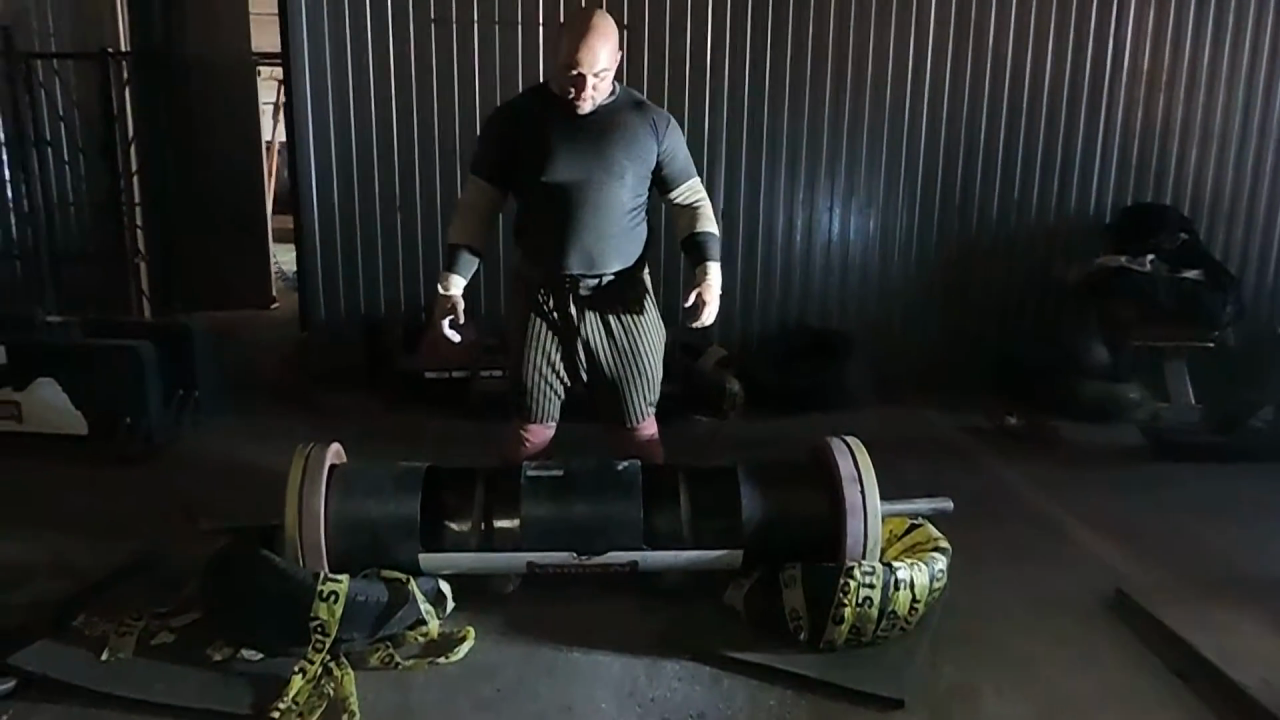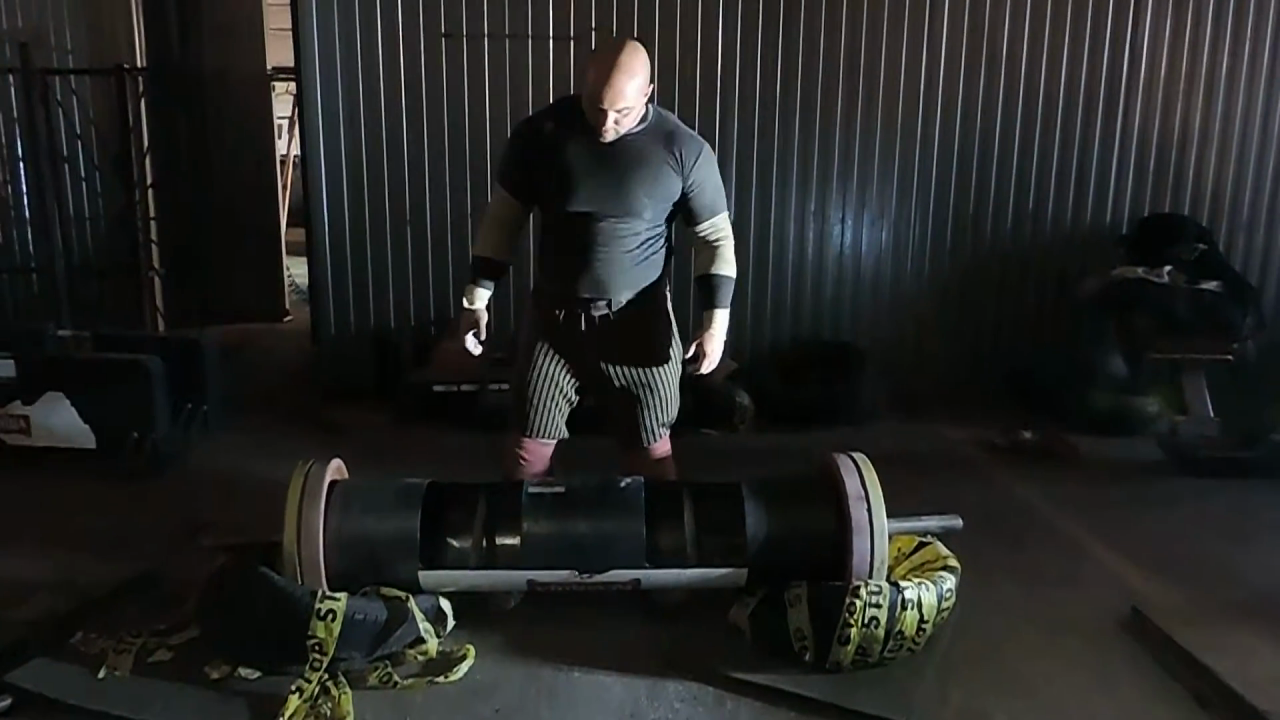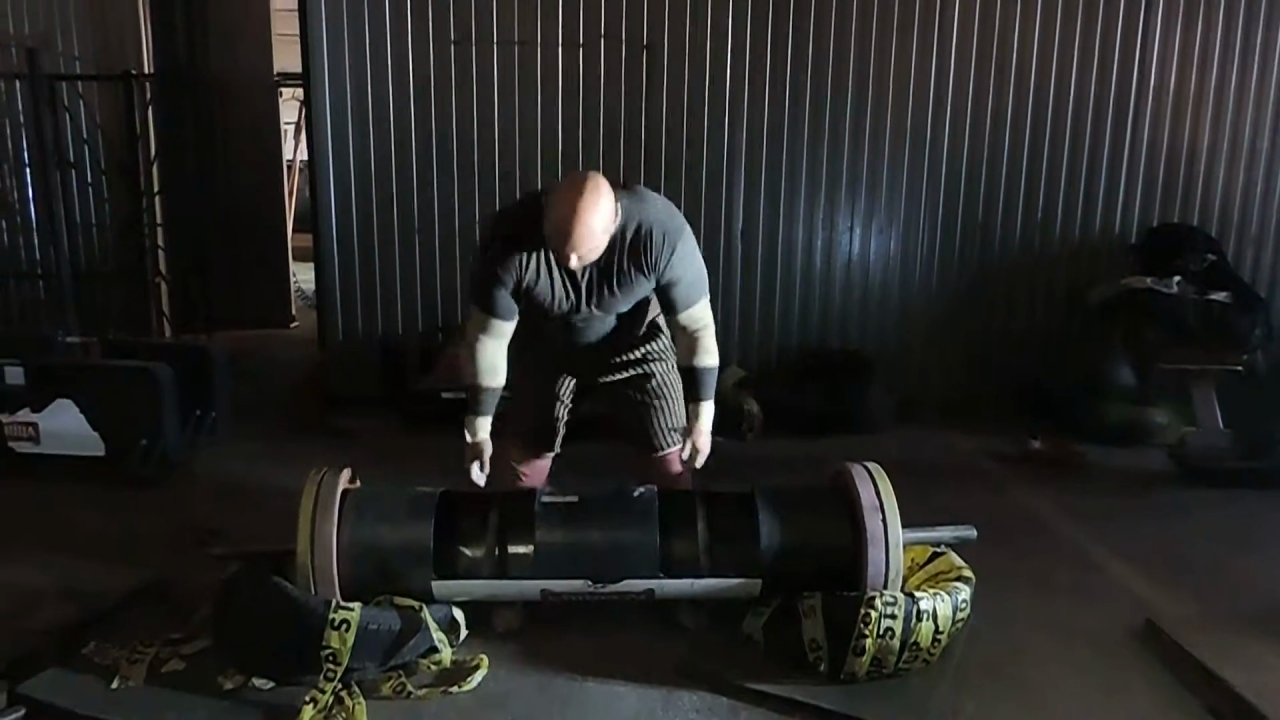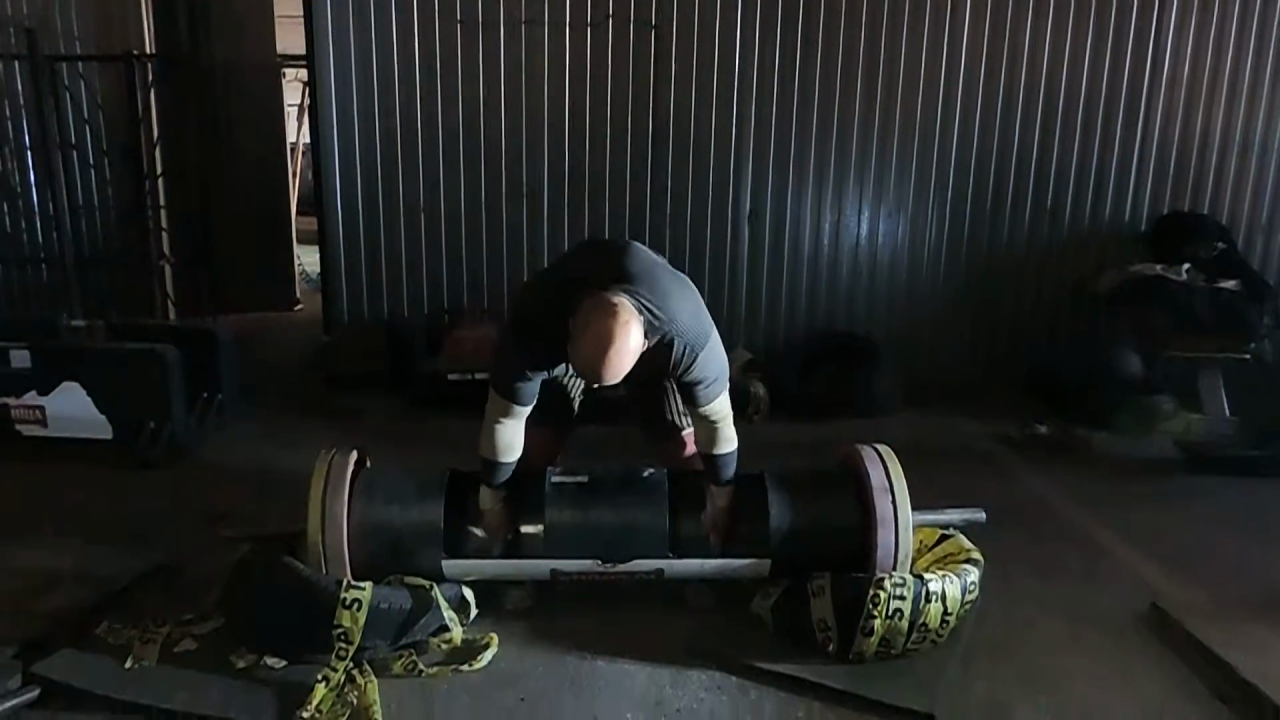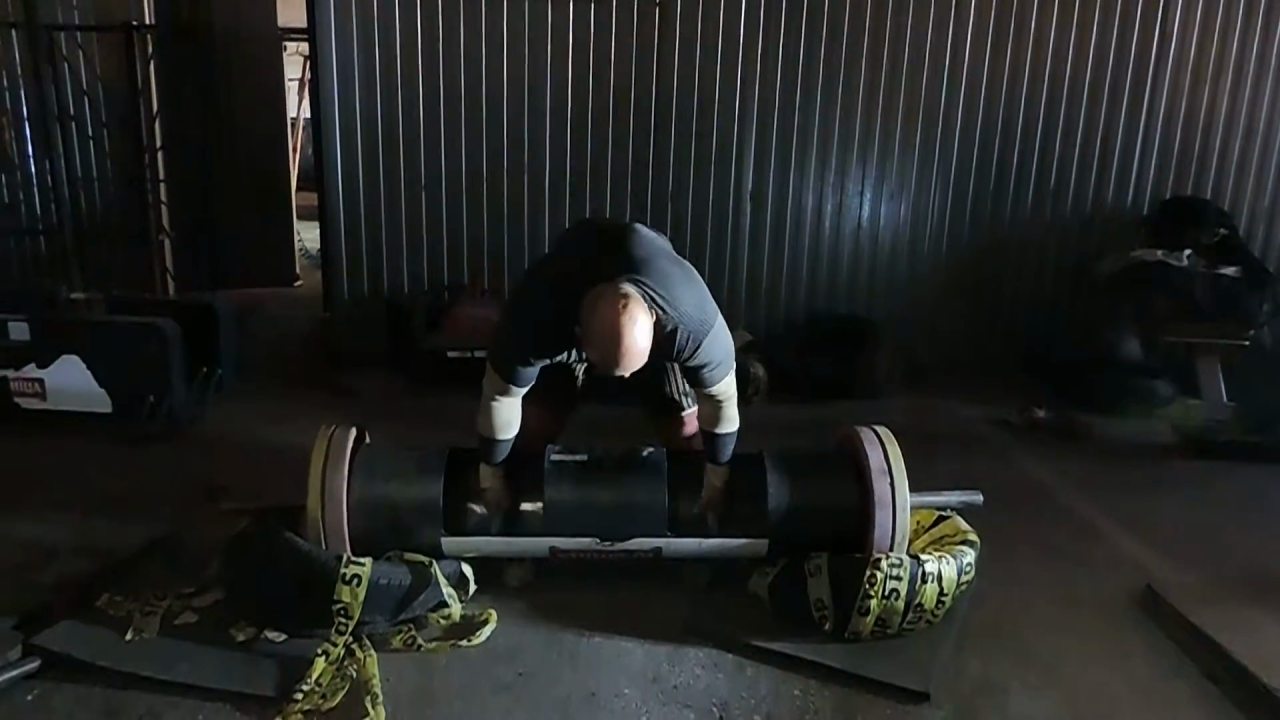
dt=0.5s
person 1, frame 1
left shoulder: (652, 123)
right shoulder: (514, 120)
left elbow: (689, 200)
right elbow: (477, 206)
left wrist: (709, 270)
right wrist: (452, 283)
left hip: (621, 299)
right hip: (541, 297)
left knee: (639, 426)
right knee: (532, 428)
person 1, frame 2
left shoulder: (684, 149)
right shoulder: (540, 133)
left elbow: (715, 238)
right elbow: (503, 217)
left wrist: (716, 320)
right wrist: (477, 296)
left hip: (639, 320)
right hip: (553, 315)
left knee: (651, 449)
right knee: (530, 445)
person 1, frame 3
left shoulder: (661, 233)
right shoulder: (510, 239)
left elbow: (697, 326)
right elbow: (489, 338)
left wrist: (702, 413)
right wrist: (479, 427)
left hip: (636, 347)
right hip: (547, 348)
left knee: (673, 463)
right knee: (523, 467)
person 1, frame 4
left shoulder: (688, 337)
right shoulder: (533, 330)
left elbow: (715, 418)
right elbow: (505, 419)
right wrist: (492, 502)
left knee: (683, 447)
right knee: (536, 448)
person 1, frame 5
left shoulder: (693, 323)
right shoulder: (536, 318)
left elbow: (721, 396)
right elbow: (500, 395)
left wrist: (716, 483)
right wrist: (493, 480)
left knee: (684, 425)
right knee: (538, 425)
